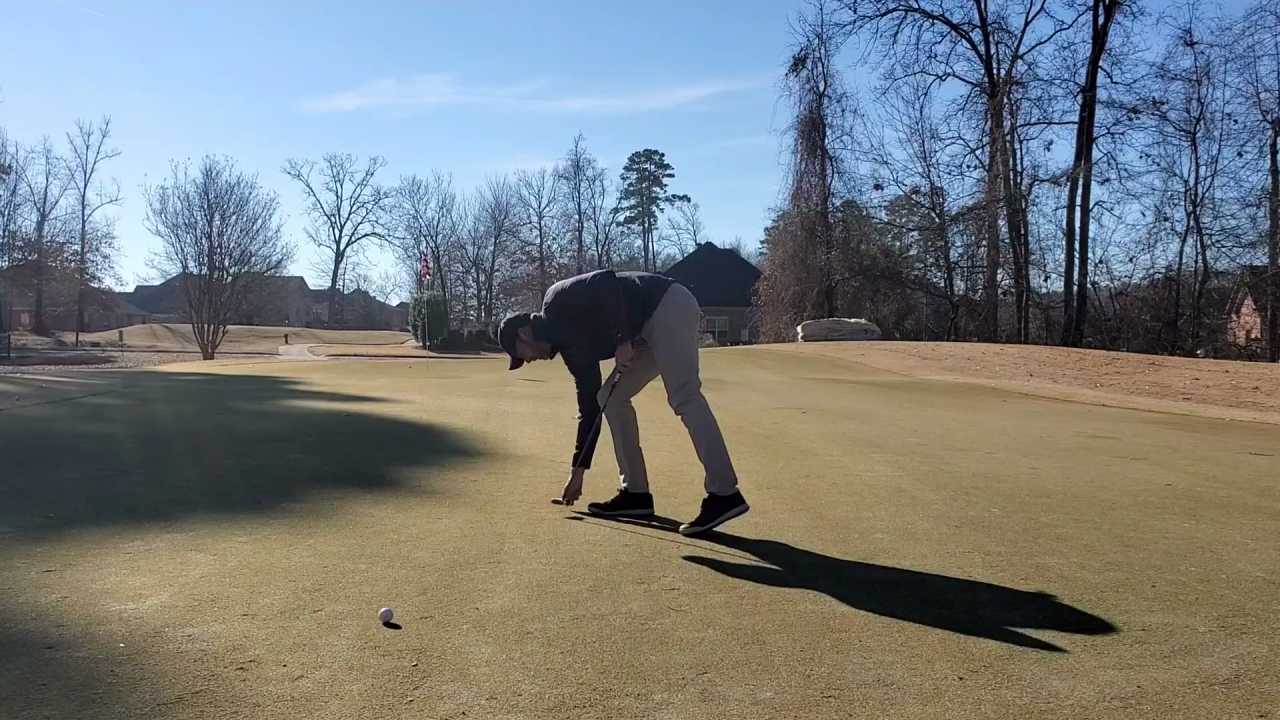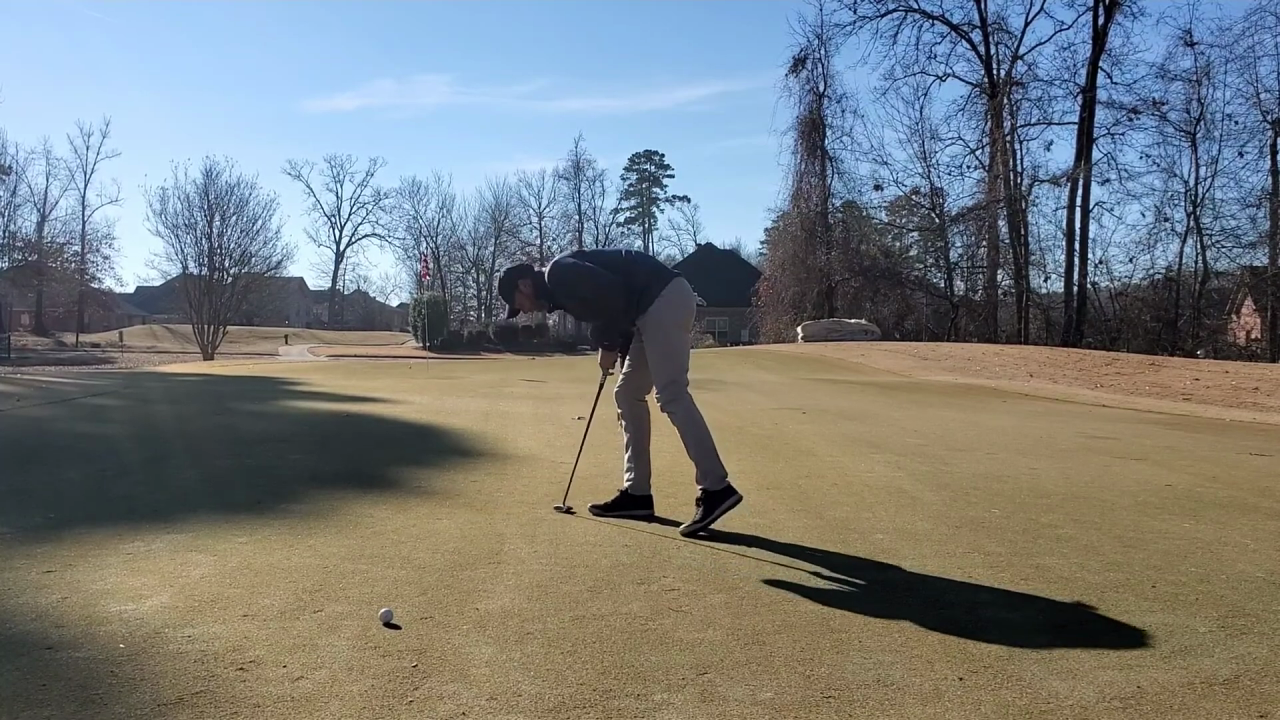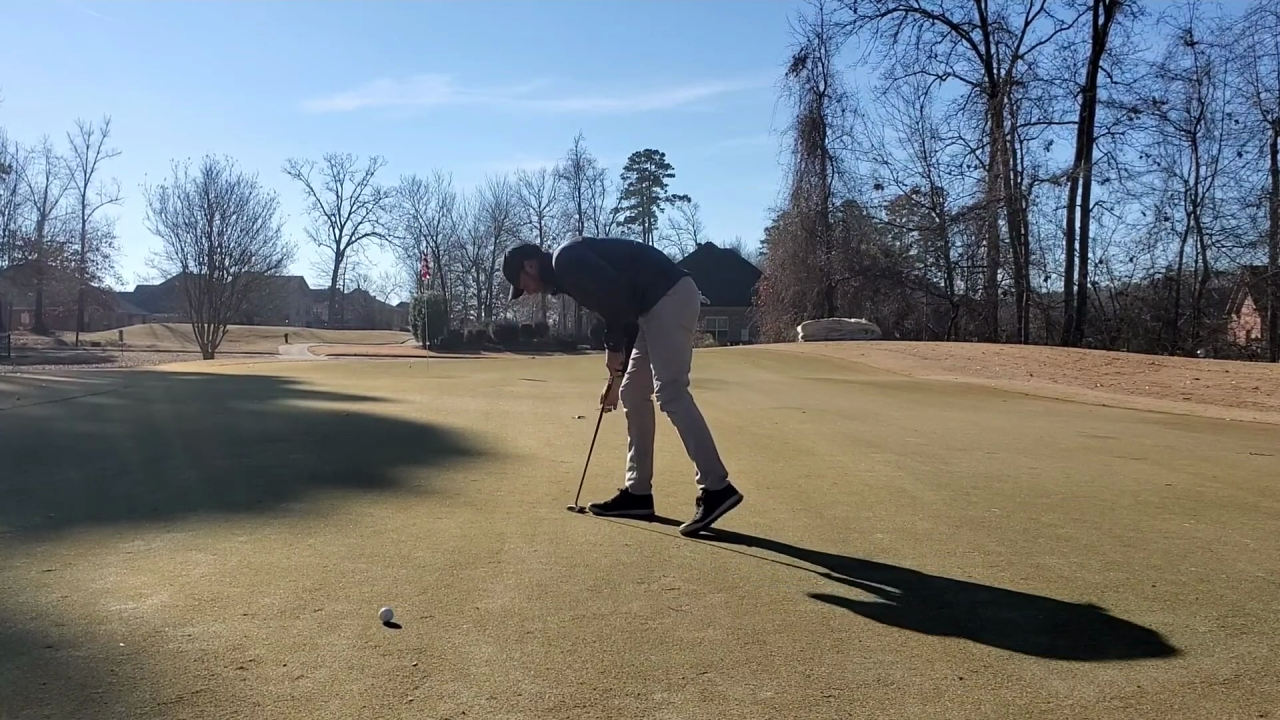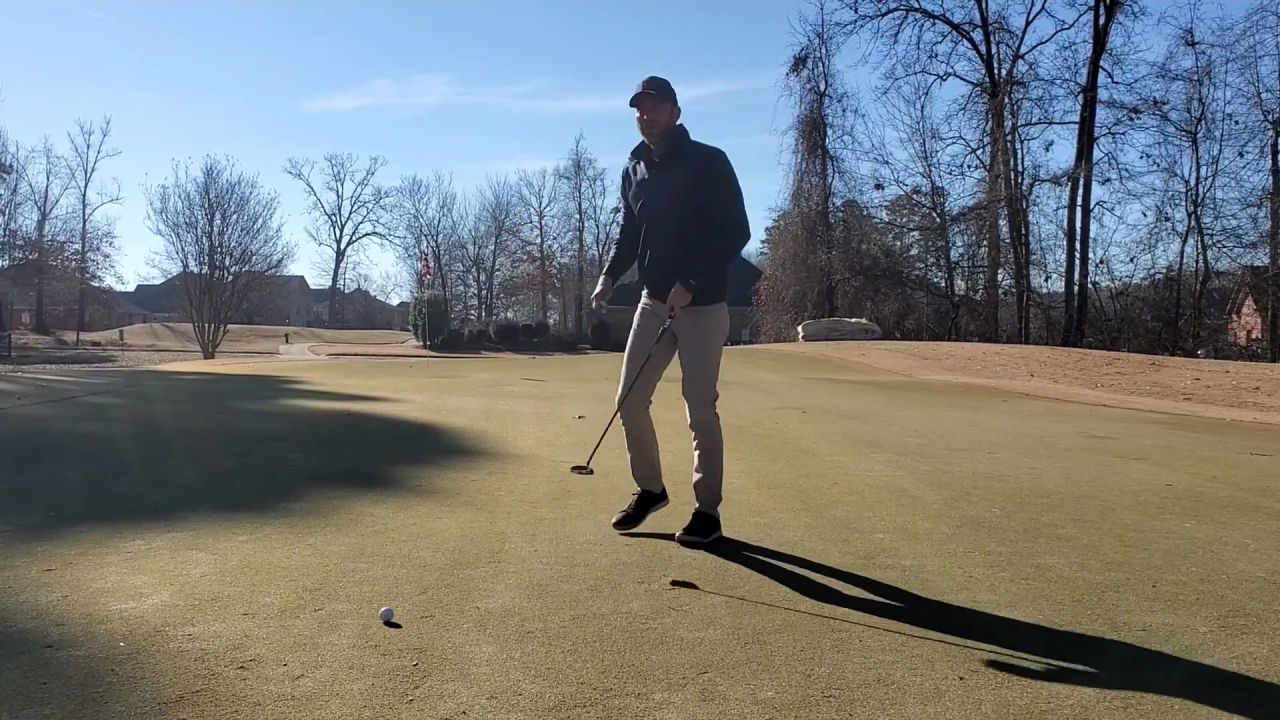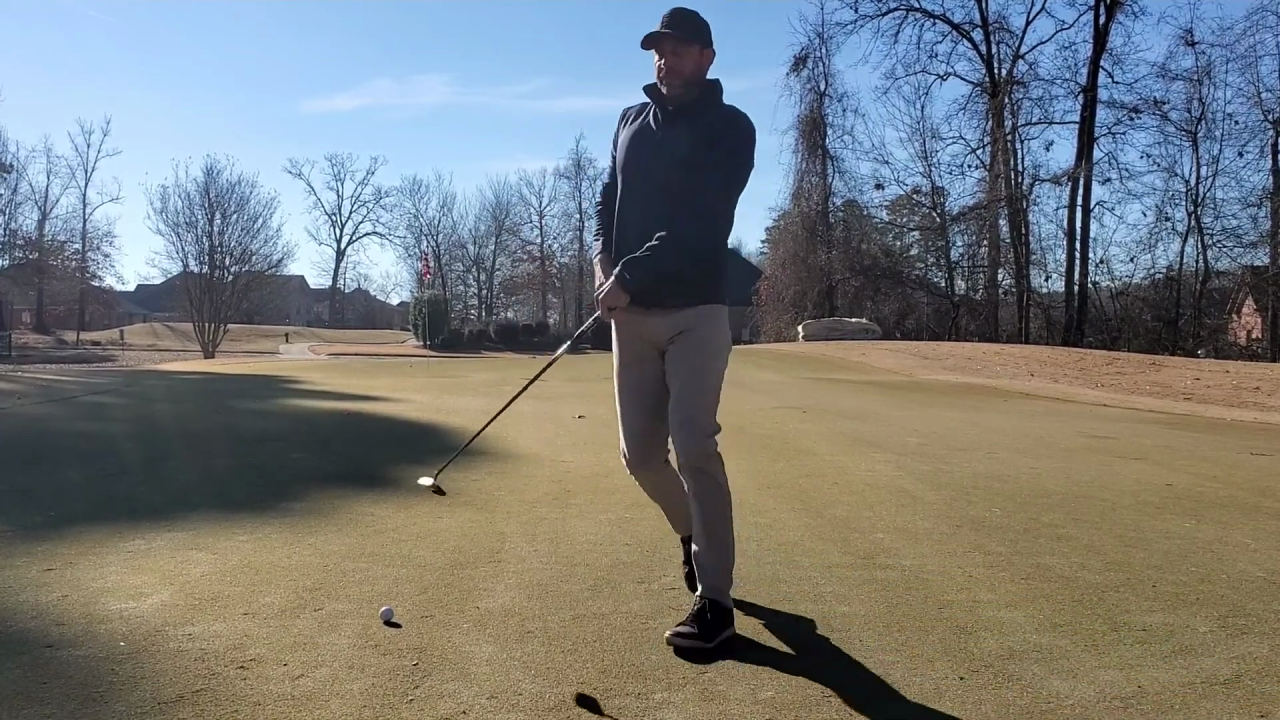
dt=1s
person 1, frame 1
left shoulder: (557, 303)
right shoulder: (570, 345)
left elbow: (605, 282)
right elbow: (589, 403)
left wrist: (621, 339)
right wrist: (578, 469)
left hip: (668, 306)
left knee: (684, 398)
right knee: (611, 399)
left ankle: (724, 495)
right ankle: (636, 493)
person 1, frame 2
left shoulder: (559, 274)
right shoulder: (562, 291)
left elbow: (611, 290)
right elbow: (615, 320)
left wrist: (607, 346)
left hip: (665, 299)
right hip: (655, 307)
left knee: (671, 395)
right knee: (628, 393)
left ankle: (716, 490)
right ankle: (636, 494)
person 1, frame 3
left shoulder: (565, 260)
right shoulder: (567, 273)
left elbow: (617, 289)
right elbow: (620, 313)
left wrist: (613, 348)
right wrist: (617, 376)
left hip: (670, 297)
right hip: (660, 305)
left knee: (670, 393)
right knee: (633, 394)
left ankle: (716, 488)
right ankle: (637, 492)
person 1, frame 4
left shoulder: (708, 162)
right shoulder: (634, 171)
left elbow: (736, 233)
left wrist: (691, 284)
right wrist: (609, 277)
left hip: (703, 305)
right hip: (654, 301)
left knee: (700, 409)
right knee: (629, 400)
left ankle: (707, 511)
right ankle: (650, 489)
person 1, frame 5
left shoulder: (730, 127)
right shoulder: (631, 121)
left elbow: (702, 220)
right elbow: (608, 201)
left wrist: (627, 276)
right wrist: (603, 263)
left hip: (696, 312)
right hip: (631, 313)
left knee: (695, 448)
right knee: (641, 453)
left ankle: (714, 602)
right ankle: (692, 533)
